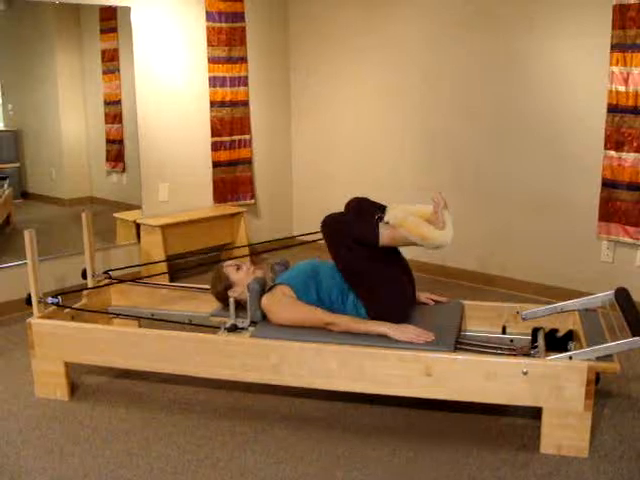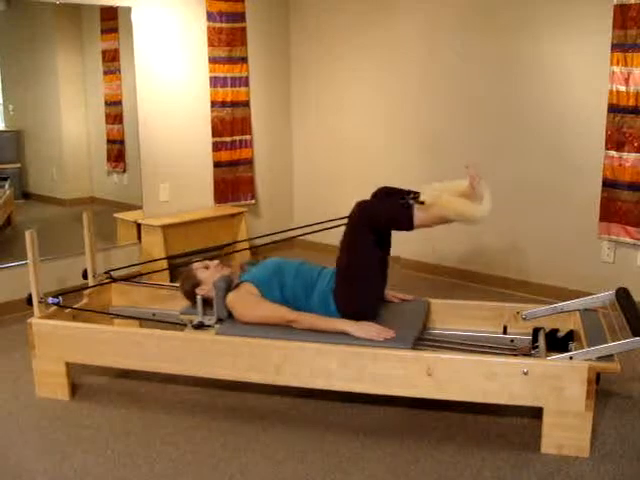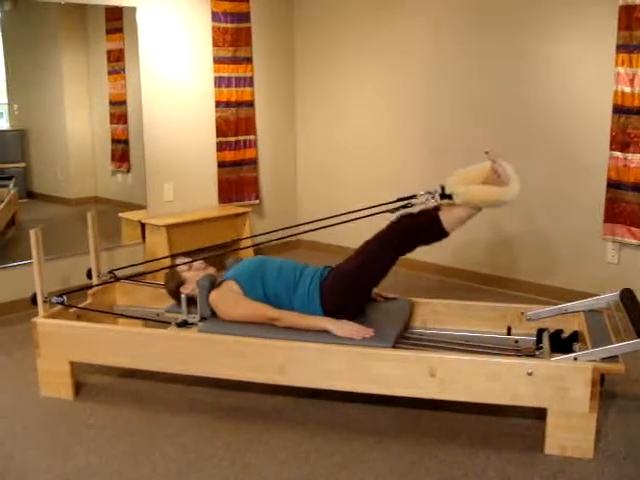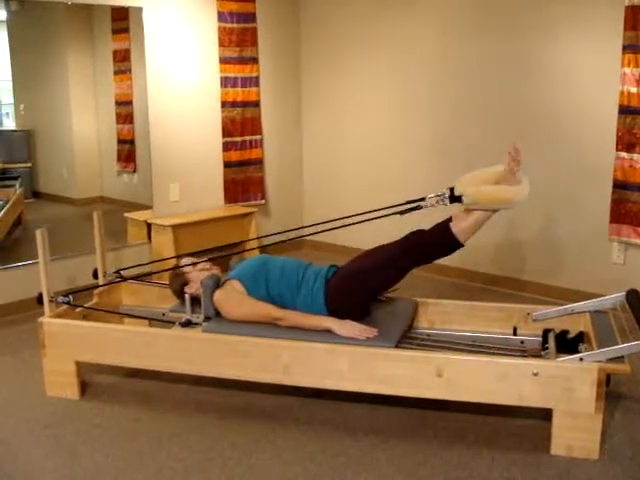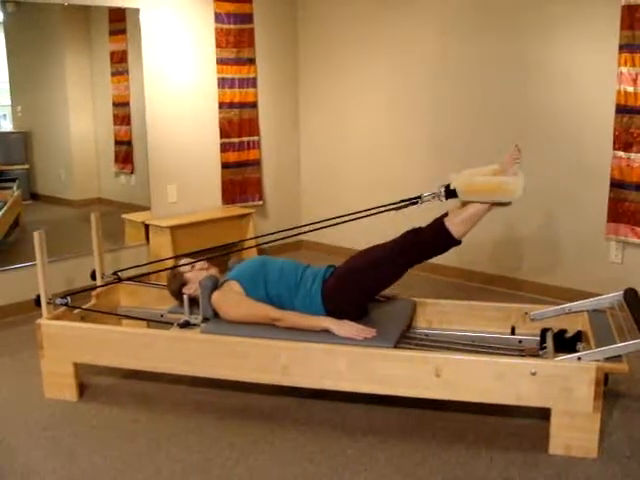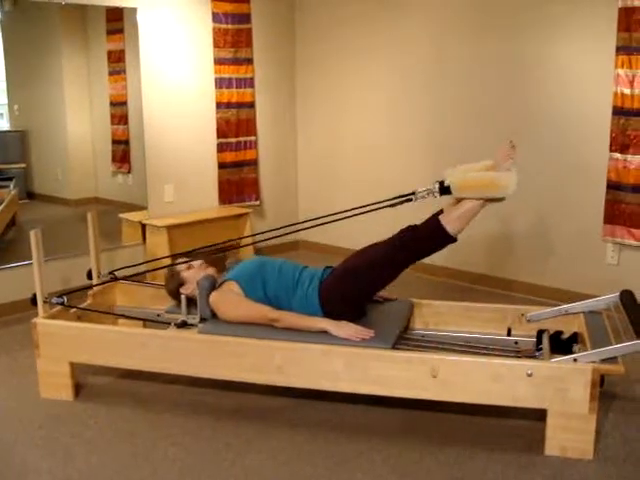
dt=0.5s
person 1, frame 1
left shoulder: (285, 283)
right shoulder: (272, 303)
right elbow: (329, 321)
left wrist: (407, 293)
right wrist: (387, 328)
left hip: (391, 290)
right hip: (385, 307)
left knee: (357, 207)
right knee: (334, 224)
left ankle: (425, 226)
right ankle: (423, 235)
person 1, frame 2
left shoulder: (252, 276)
right shoulder: (237, 300)
right elbow: (293, 318)
left wrist: (378, 290)
right wrist: (351, 326)
left hip: (336, 284)
right hip: (348, 303)
left knee: (383, 197)
right knee: (365, 211)
left ankle: (454, 202)
right ankle: (455, 210)
person 1, frame 3
left shoulder: (236, 274)
right shoulder: (220, 299)
right elbow: (273, 316)
left wrist: (365, 285)
right wrist: (329, 323)
left hip: (329, 281)
right hip: (329, 299)
left knee: (405, 227)
right knee: (402, 231)
left ankle: (484, 191)
person 1, frame 4
left shoulder: (241, 274)
right shoulder: (224, 298)
right elbow: (278, 315)
left wrist: (374, 284)
right wrist: (334, 323)
left hip: (334, 279)
right hip: (334, 299)
left knee: (419, 243)
right knee: (412, 248)
person 1, frame 5
left shoulder: (238, 277)
right shoulder: (222, 299)
right elbow: (275, 317)
right wrist: (331, 323)
left hip: (332, 282)
right hip: (332, 298)
left knee: (417, 241)
right knee: (410, 247)
person 1, frame 6
left shoulder: (236, 275)
right shoulder: (220, 300)
right elbow: (274, 316)
left wrist: (368, 288)
right wrist: (330, 324)
left hip: (328, 281)
right hip: (329, 300)
left knee: (410, 240)
right knee: (406, 245)
